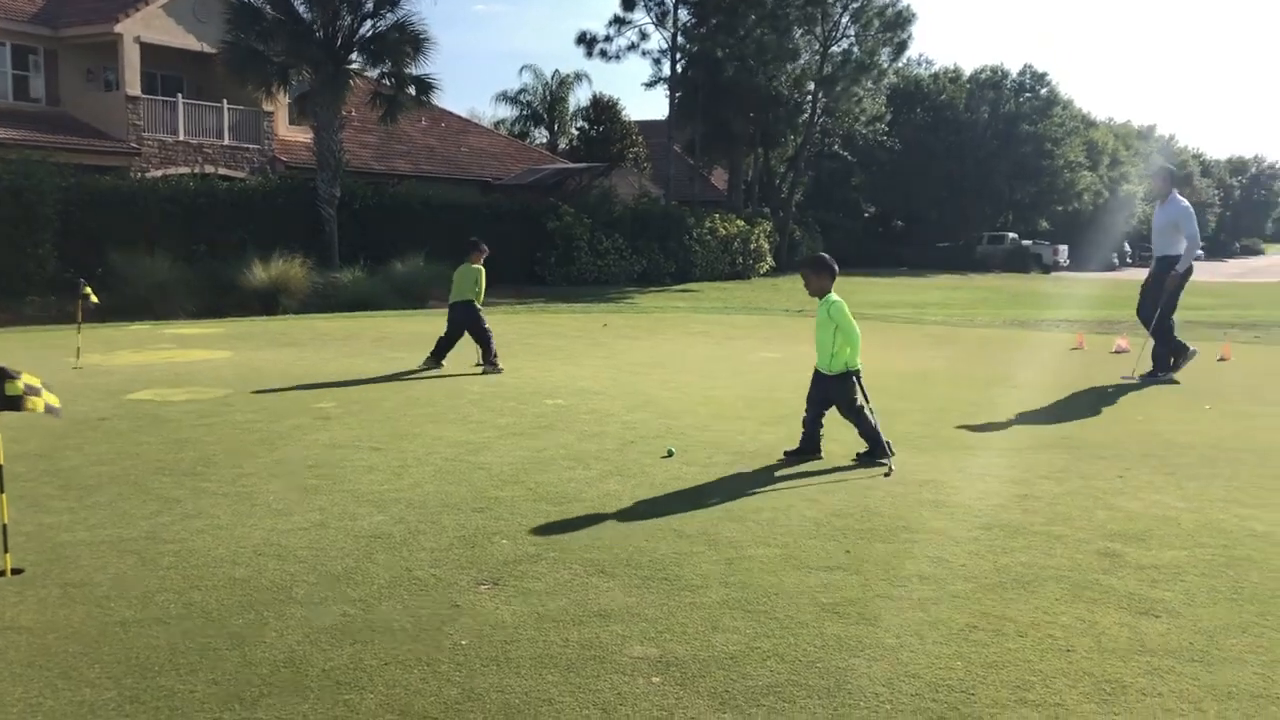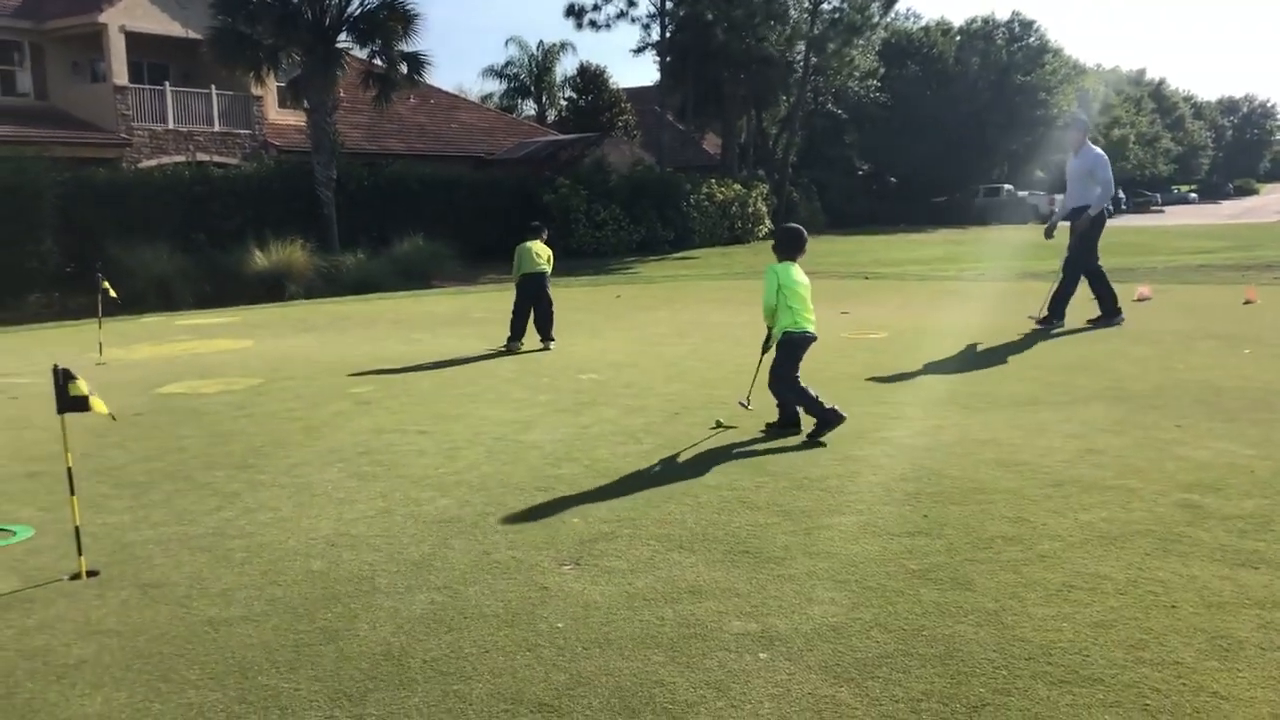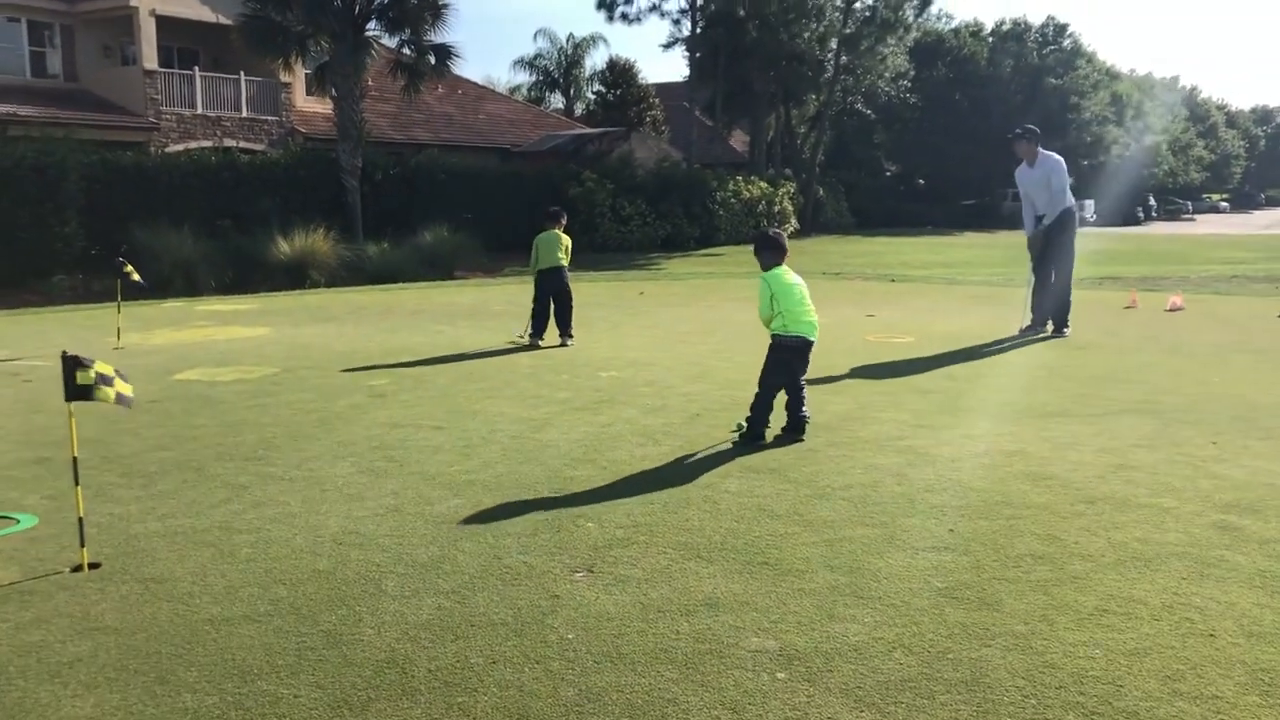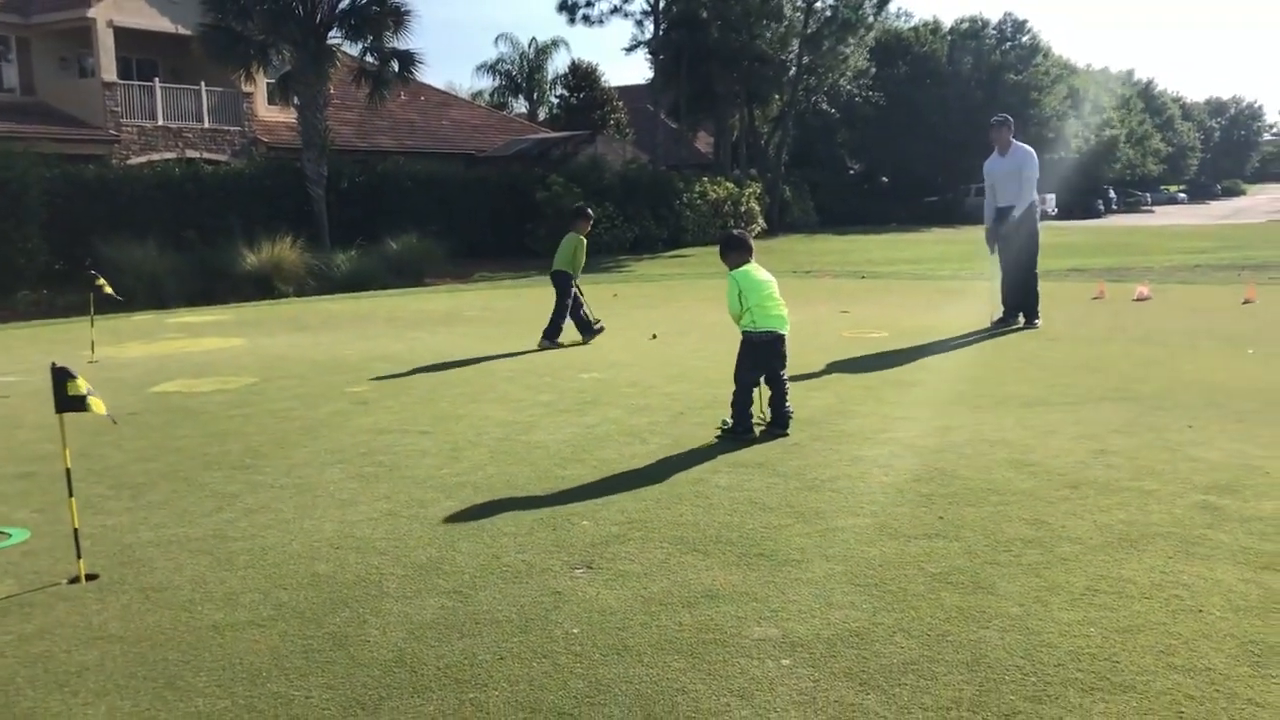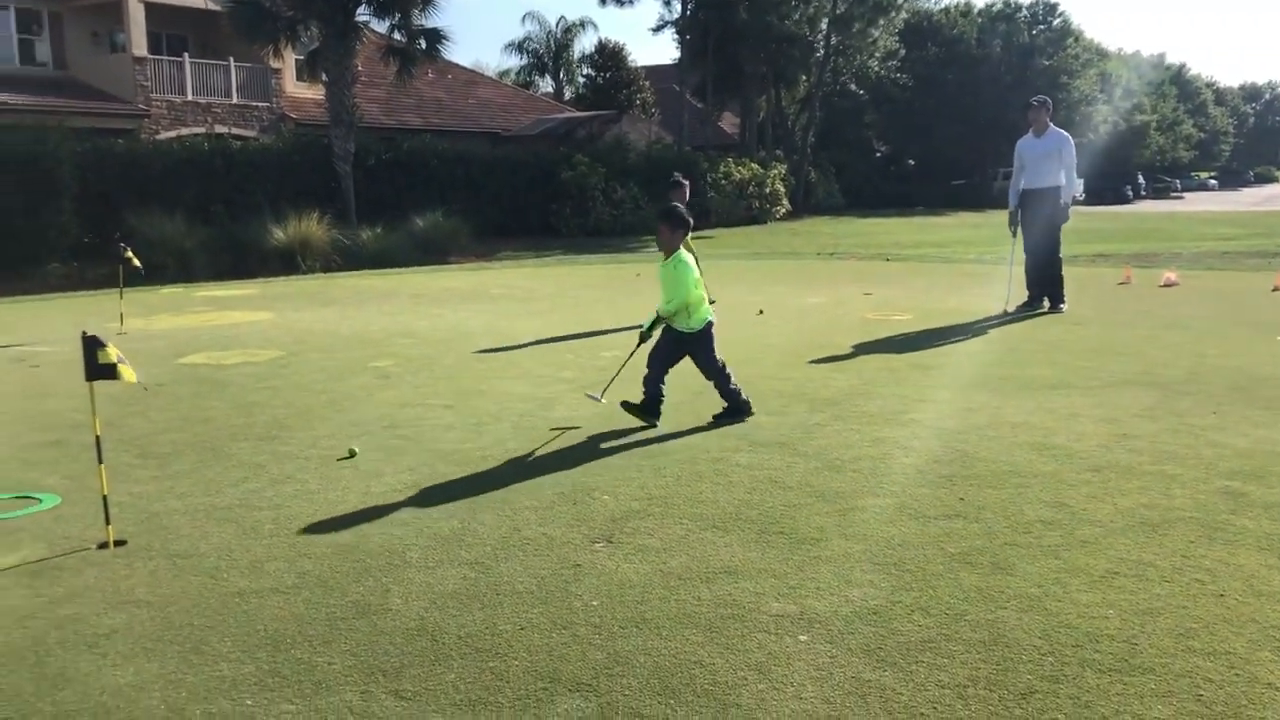
dt=1s
person 1, frame 1
left shoulder: (834, 305)
right shoulder: (822, 305)
left elbow: (854, 334)
left wrist: (853, 365)
left hip: (840, 371)
right hip: (824, 370)
left knee: (852, 410)
right knee: (813, 409)
left ankle: (880, 449)
right ankle: (810, 447)
person 1, frame 2
left shoulder: (774, 271)
right shoulder: (802, 275)
left elbow: (770, 304)
left wrist: (770, 325)
right wrist: (773, 335)
left hip: (791, 334)
right hip: (806, 332)
left knee: (784, 382)
right knee: (783, 378)
left ankle: (827, 416)
right ankle: (788, 421)
person 1, frame 3
left shoulder: (768, 279)
right shoulder: (796, 278)
left elbow: (765, 314)
right elbow: (799, 309)
left wrist: (774, 329)
left hip: (786, 338)
right hip: (808, 336)
left knee: (768, 385)
right knee: (795, 383)
left ankle: (755, 432)
right ankle: (796, 427)
person 1, frame 4
left shoulder: (735, 276)
right shoulder: (766, 275)
left elbow: (734, 310)
left wrist: (744, 324)
left hip: (756, 334)
right hip: (779, 331)
left knee: (744, 380)
right knee: (777, 379)
left ankle: (741, 426)
right ankle: (780, 422)
person 1, frame 5
left shoulder: (683, 263)
right shoulder: (668, 262)
left elbow: (691, 298)
left wrist: (661, 314)
right wrist: (650, 326)
left hip: (697, 326)
right hip: (676, 326)
left knee: (713, 369)
right knee: (656, 362)
left ankle: (739, 406)
right ankle: (650, 408)
person 2, frame 1
left shoulder: (1181, 207)
right shoulder: (1160, 205)
left elbow: (1194, 242)
left wrist: (1177, 272)
right wrist: (1151, 272)
left hip: (1176, 267)
right hip: (1162, 266)
left knee: (1157, 314)
right knee: (1145, 311)
left ankle: (1162, 368)
right ankle: (1180, 350)
person 2, frame 2
left shoulder: (1096, 156)
right shoulder: (1072, 158)
left elbow: (1108, 190)
left wrist: (1089, 216)
right wrist: (1054, 221)
left hip: (1091, 216)
right hip: (1077, 216)
left knee: (1073, 265)
right knee: (1089, 265)
left ankle: (1055, 315)
right ankle: (1111, 312)
person 2, frame 3
left shoulder: (1054, 162)
right shoulder: (1020, 173)
left elbow: (1060, 198)
right elbow: (1027, 204)
left wrist: (1042, 227)
right wrist: (1030, 234)
left hip: (1063, 217)
right hip: (1041, 221)
left knee: (1062, 271)
right knee: (1040, 273)
left ankle: (1061, 323)
right ankle: (1039, 321)
person 2, frame 4
left shoulder: (1026, 154)
right shoulder: (990, 163)
left elbow: (1029, 189)
right elbow: (990, 195)
left wrist: (1014, 216)
right wrist: (989, 225)
left hip: (1024, 213)
right hip: (1003, 215)
left knee: (1027, 266)
right knee: (1008, 268)
left ankle: (1032, 315)
right ankle: (1010, 313)
person 2, frame 5
left shoulder: (1062, 139)
right shoulder: (1022, 143)
left elbow: (1070, 172)
right elbow: (1016, 176)
left wrist: (1066, 203)
right wrist: (1012, 207)
left hip: (1052, 197)
right hip: (1028, 199)
left knee: (1051, 249)
right knee: (1032, 251)
left ankle: (1057, 299)
right ankle: (1035, 297)
